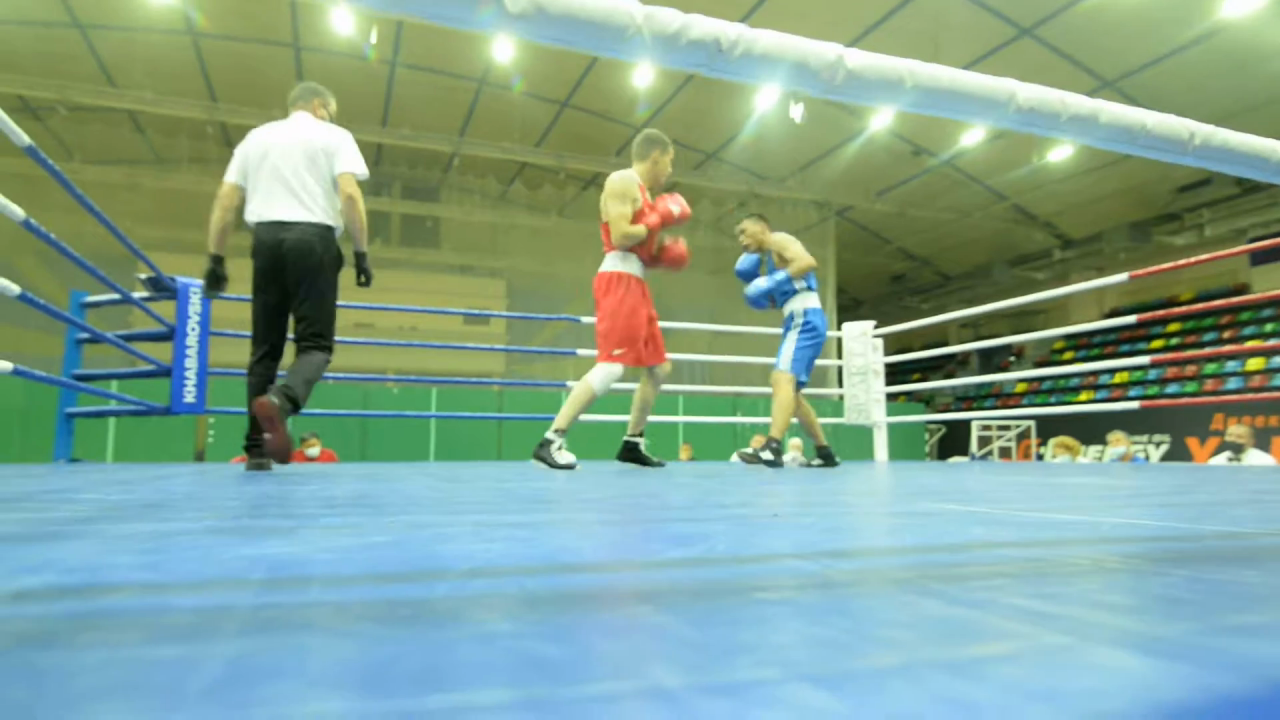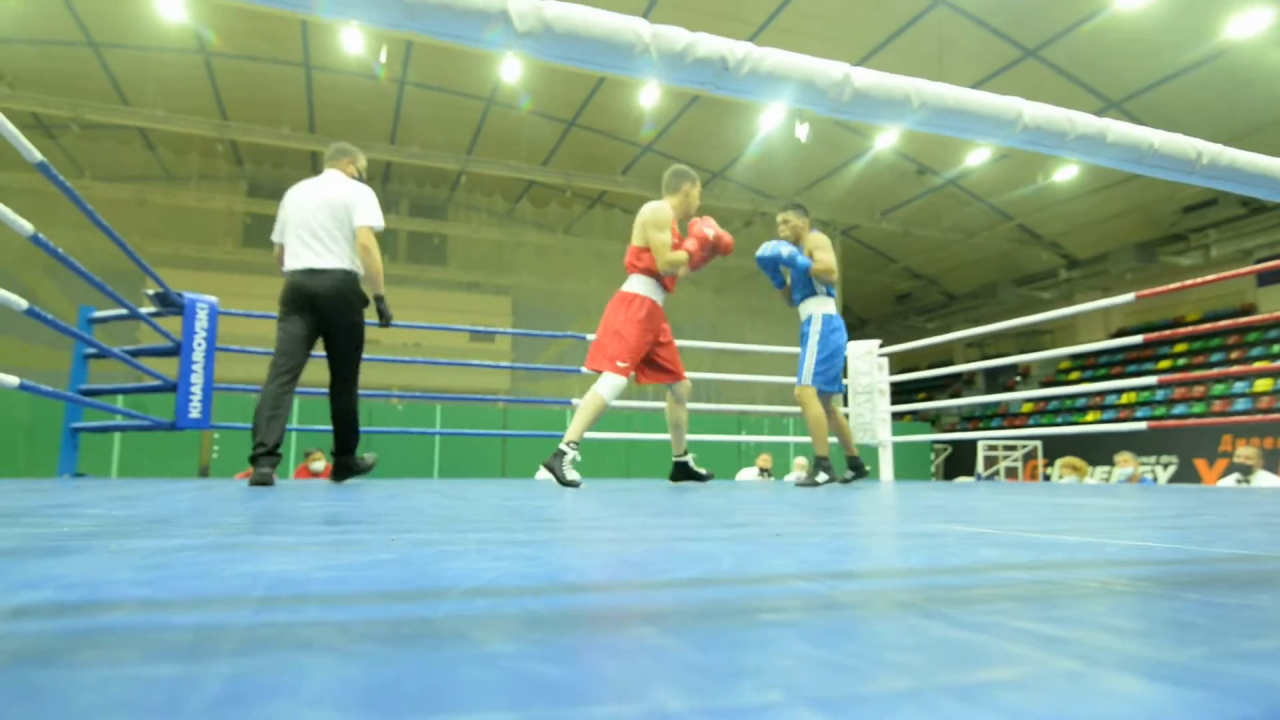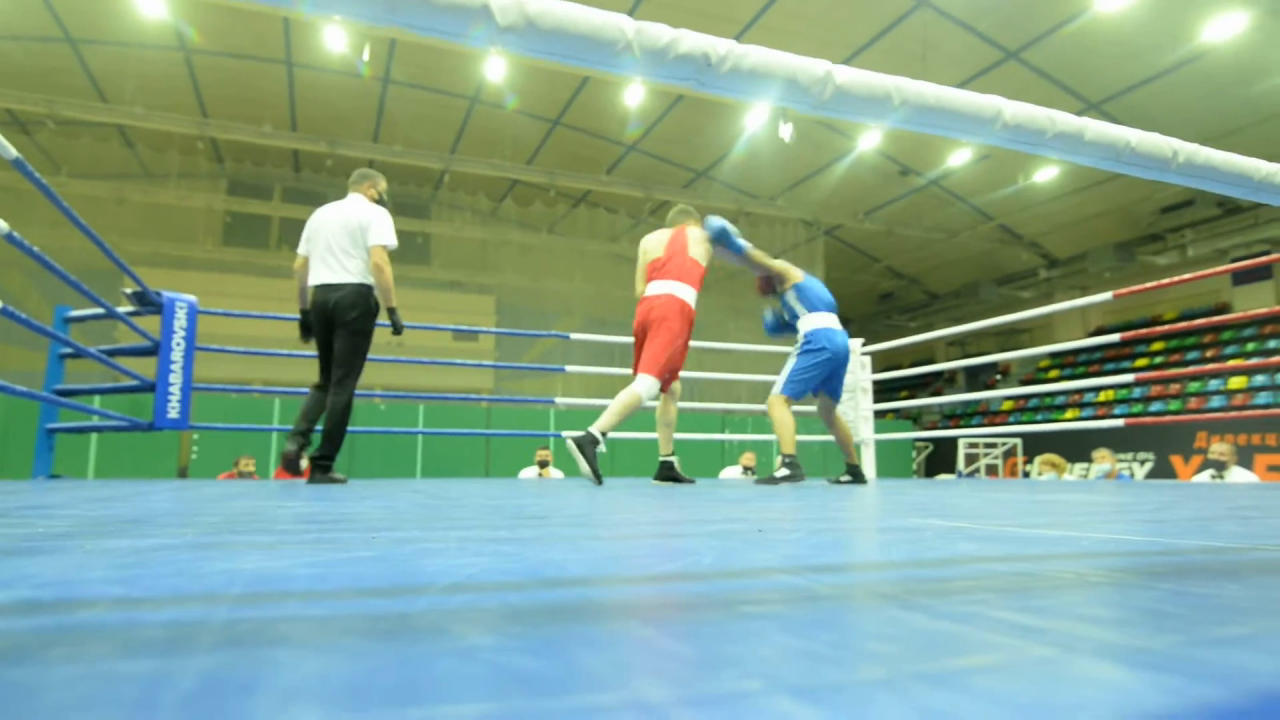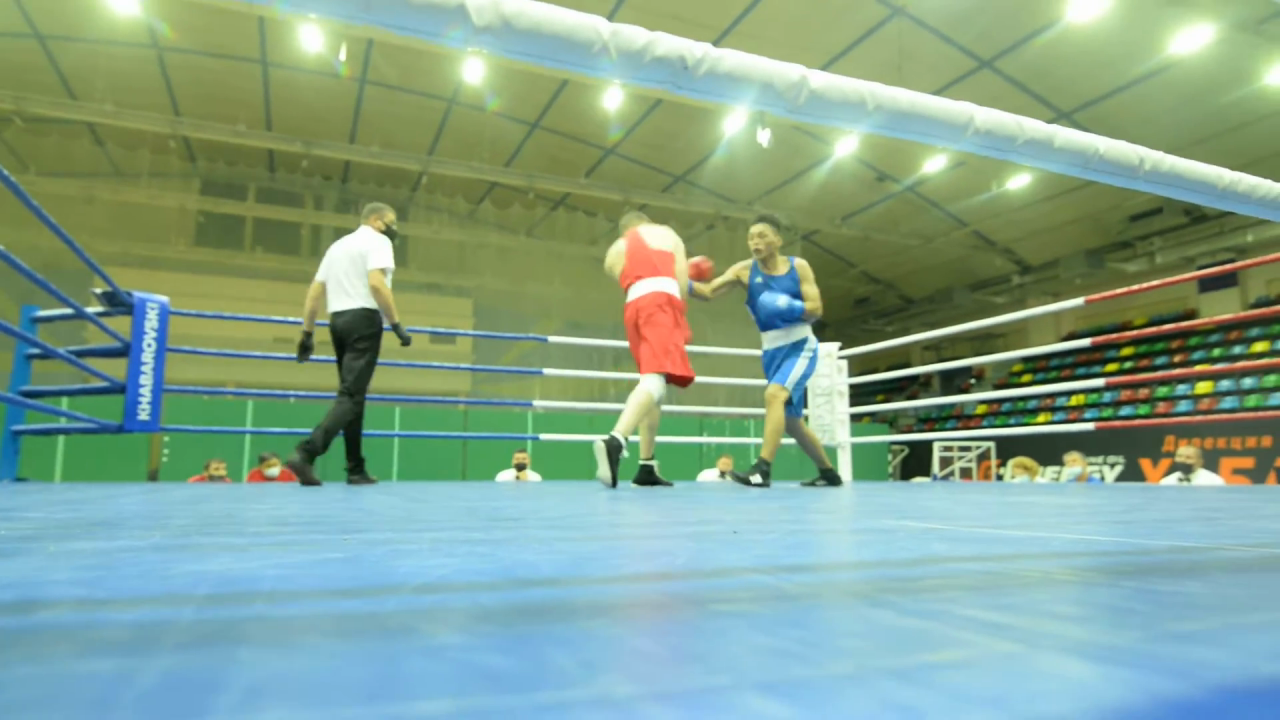
dt=0.3s
person 1, frame 1
left shoulder: (257, 137)
right shoulder: (334, 136)
left elbow: (225, 200)
right elbow: (350, 194)
left wrist: (216, 258)
right wrist: (361, 253)
left hip: (266, 240)
right hip: (312, 242)
left knee: (265, 349)
right knee: (315, 344)
left ankle: (258, 448)
right ankle: (278, 402)
person 1, frame 2
left shoulder: (294, 192)
right shoulder: (357, 191)
left elbow: (280, 253)
right elbow: (366, 244)
right wrist: (380, 298)
left hip: (298, 286)
right hip: (340, 287)
left knee: (282, 373)
right knee: (343, 379)
left ankle: (264, 459)
right ankle: (345, 461)
person 1, frame 3
left shoulder: (320, 213)
right shoulder: (374, 213)
left elbow: (300, 267)
right elbow: (379, 261)
left wrist: (304, 312)
right wrist: (392, 310)
left hip: (320, 298)
right hip: (355, 298)
left knee: (326, 382)
right knee: (343, 384)
left ankle: (296, 441)
right ankle: (322, 464)
person 1, frame 4
left shoulder: (338, 245)
right shoulder: (377, 241)
left elbow: (314, 293)
right elbow: (376, 283)
left wrist: (307, 333)
right wrist: (397, 325)
left hip: (339, 321)
right hip: (363, 321)
left knee: (353, 396)
right knee: (350, 396)
left ankle: (356, 469)
right ankle: (305, 453)
person 2, frame 1
left shoulder: (642, 191)
right shoulder: (623, 180)
right elbow: (620, 238)
left wrist: (662, 250)
right wrist: (661, 220)
left hip: (633, 286)
right hip: (618, 282)
left knee: (659, 368)
right knee: (611, 368)
left ankle: (632, 444)
right ankle: (551, 441)
person 2, frame 2
left shoulder: (667, 219)
right shoulder: (657, 211)
left elbow: (678, 269)
right elbow: (665, 265)
left wrist: (709, 246)
right wrist: (696, 244)
left hip: (651, 312)
right hip: (635, 305)
left knee: (681, 386)
right knee: (613, 380)
left ankle: (682, 463)
right ankle: (563, 453)
person 2, frame 3
left shoulder: (651, 240)
right shoulder: (700, 237)
left elbow: (640, 291)
left hip: (649, 305)
right hip: (677, 308)
left knee: (671, 388)
right knee: (648, 384)
left ankle: (667, 463)
right ankle: (590, 438)
person 2, frame 4
left shoulder: (613, 253)
right shoulder: (665, 232)
right elbow: (681, 275)
right wrist: (680, 317)
left hip: (635, 307)
right hip: (662, 302)
left knee: (654, 385)
right knee: (655, 380)
left ankle: (646, 467)
right ankle: (614, 442)
person 3, frame 1
left shoulder: (780, 241)
right shoulder: (770, 259)
left elbow: (808, 263)
right elbow: (775, 302)
left wrist: (774, 282)
right wrist: (756, 282)
left hip: (806, 320)
right hip: (799, 322)
left knee: (782, 377)
right knee: (792, 389)
left ankle: (772, 448)
right ankle: (825, 452)
person 3, frame 2
left shoulder: (816, 240)
right shoulder: (799, 254)
left elbow: (831, 272)
right elbow: (792, 299)
left wrist: (795, 260)
right wrist: (776, 272)
left hip: (821, 324)
right hip: (816, 327)
left knee: (805, 392)
right knee: (825, 402)
left ankle: (822, 465)
right ankle: (855, 463)
person 3, frame 3
left shoulder: (782, 274)
right shoulder: (804, 285)
left elbow: (761, 260)
left wrist: (731, 237)
right wrist: (785, 325)
left hip: (818, 341)
right hip: (839, 342)
left knee: (777, 401)
right knee: (827, 411)
left ankle: (790, 464)
right ankle: (854, 469)
person 3, frame 4
left shoulder: (798, 266)
right shoulder: (745, 270)
left elbow: (817, 309)
right elbow: (709, 292)
left wrist: (790, 307)
left hip: (802, 347)
right hip: (773, 353)
left knee: (775, 396)
right knee: (793, 423)
left ankle: (762, 469)
right ankle: (829, 473)
